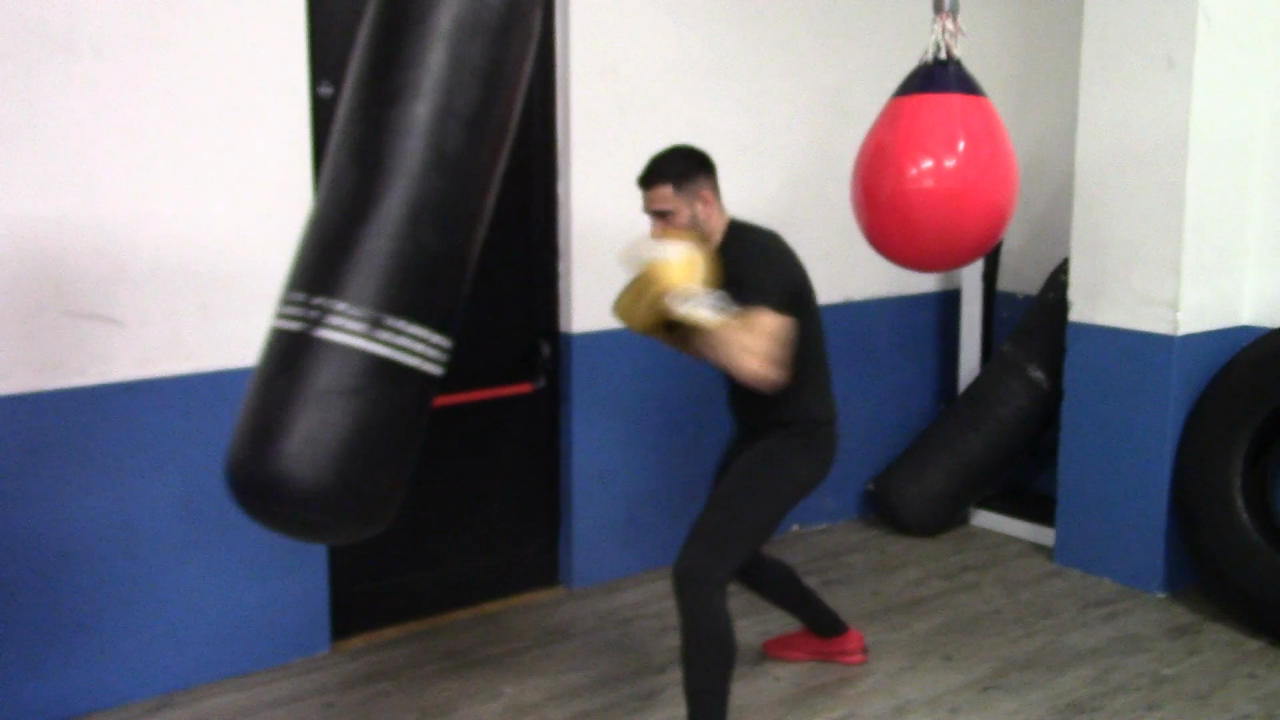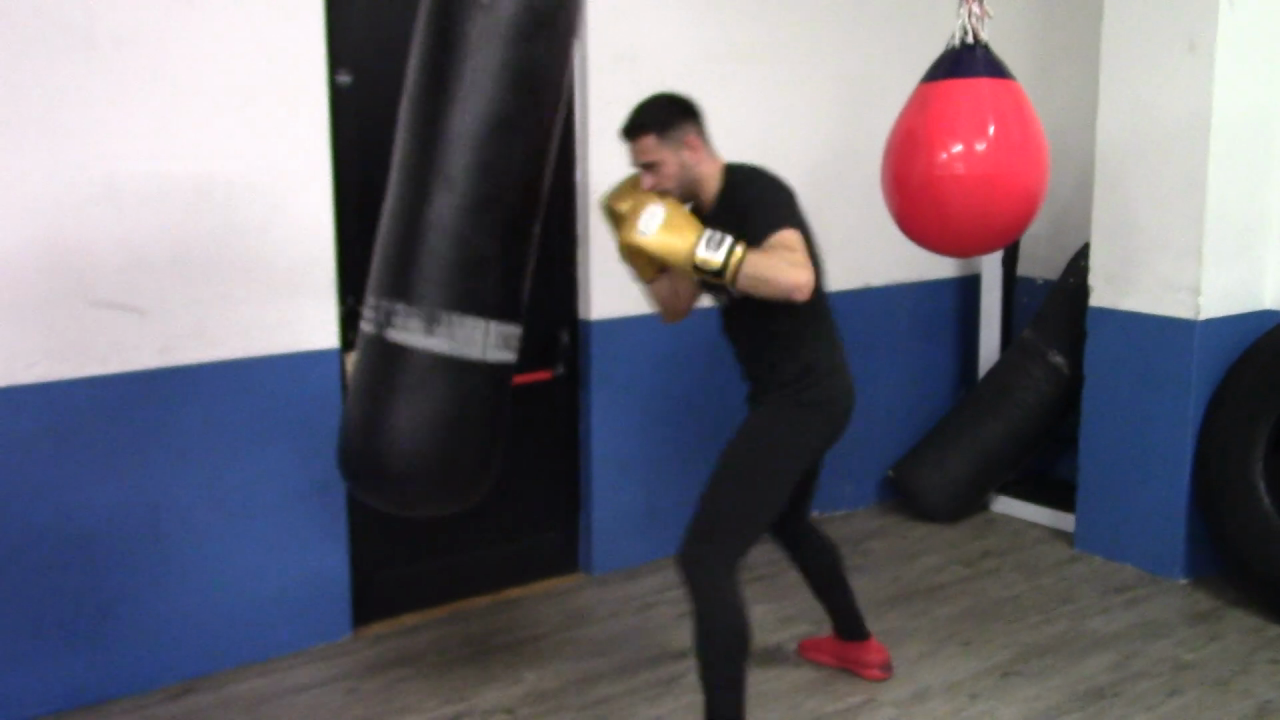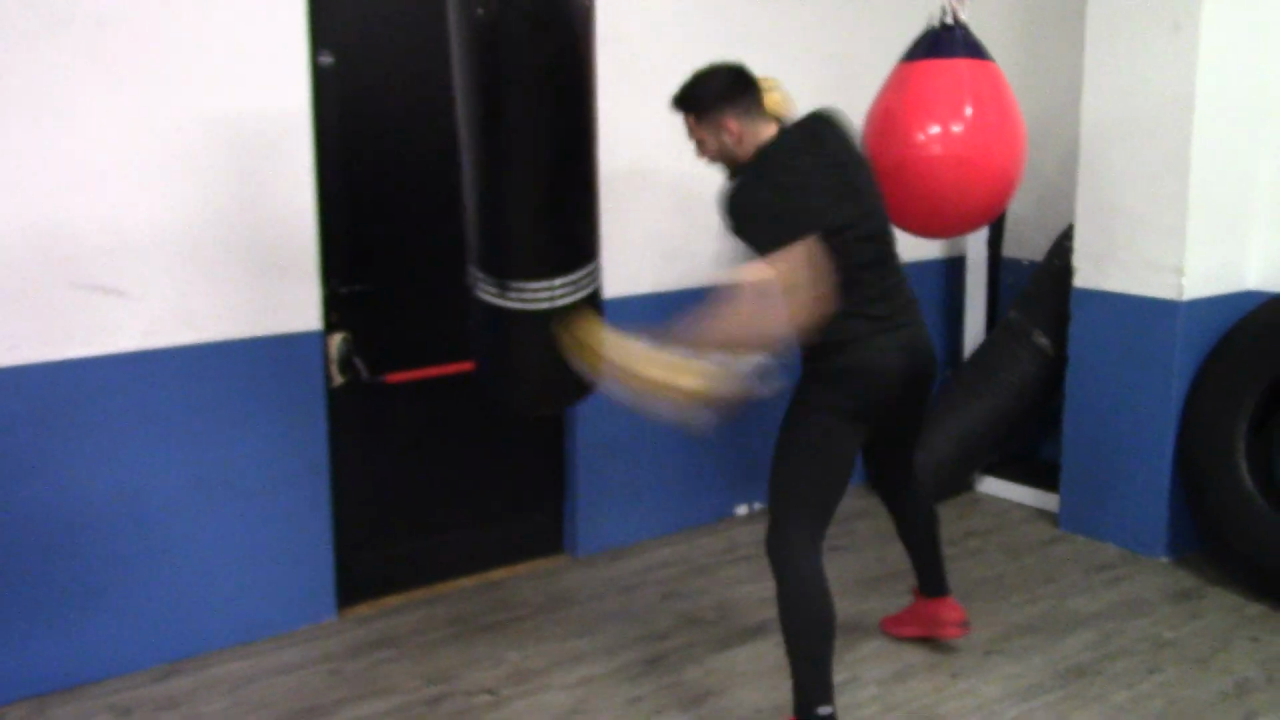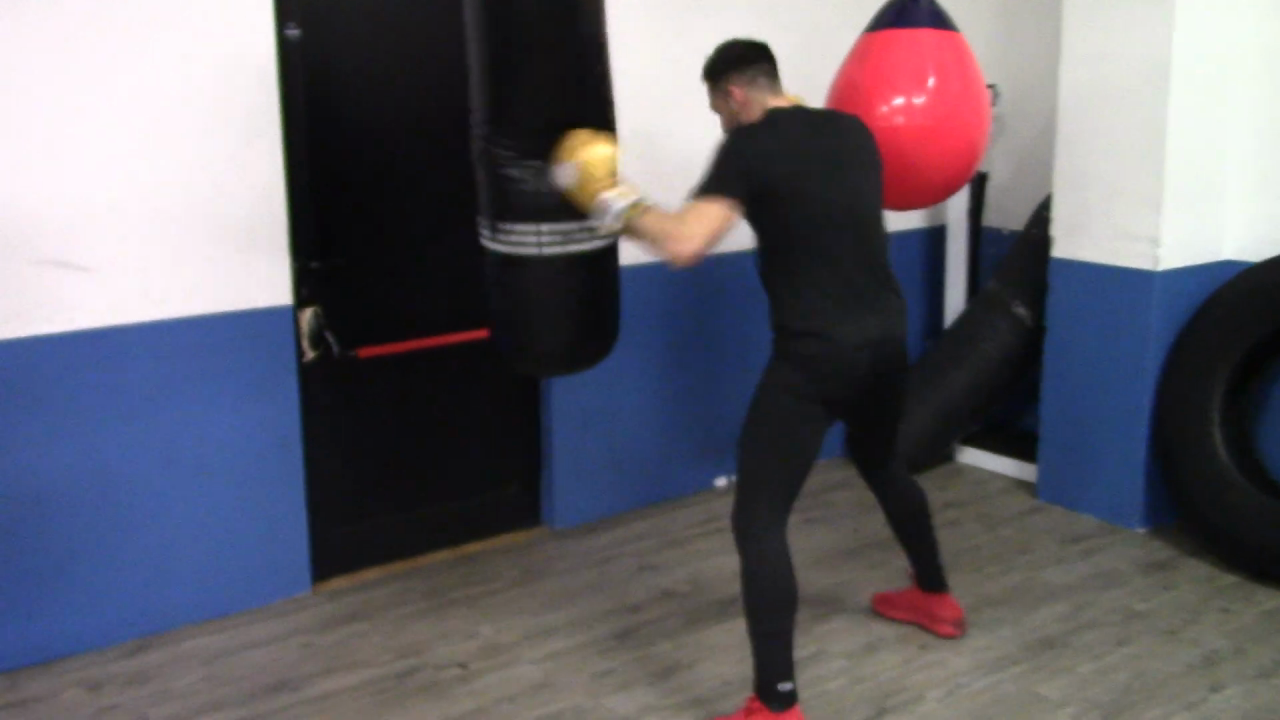
dt=0.7s
person 1, frame 1
left shoulder: (759, 258)
right shoulder: (722, 257)
left elbow: (758, 367)
right elbow: (719, 351)
right wrist: (663, 325)
left hip: (796, 438)
right hip: (759, 433)
left knee: (697, 572)
right knee: (733, 556)
right ankle: (834, 635)
person 1, frame 2
left shoulder: (757, 193)
right shoulder: (729, 207)
left elbow: (795, 281)
right elbow: (675, 305)
left wrist: (696, 247)
right wrist: (643, 242)
left hip: (801, 399)
right hip: (815, 391)
left knee: (704, 557)
right knee: (785, 521)
right ankle: (858, 644)
person 1, frame 3
left shoulder: (758, 190)
right shoulder: (822, 132)
left elbow: (798, 298)
left wrist: (692, 344)
left hip: (845, 370)
right hip: (911, 349)
left knee: (792, 537)
right knee: (895, 476)
right ankle: (937, 604)
person 1, frame 4
left shoulder: (751, 145)
right shoulder: (853, 131)
left elbow: (682, 244)
left wrist: (605, 197)
left hip: (816, 350)
right hip: (887, 336)
left knee: (759, 519)
right knee: (880, 465)
right ankle: (934, 598)
